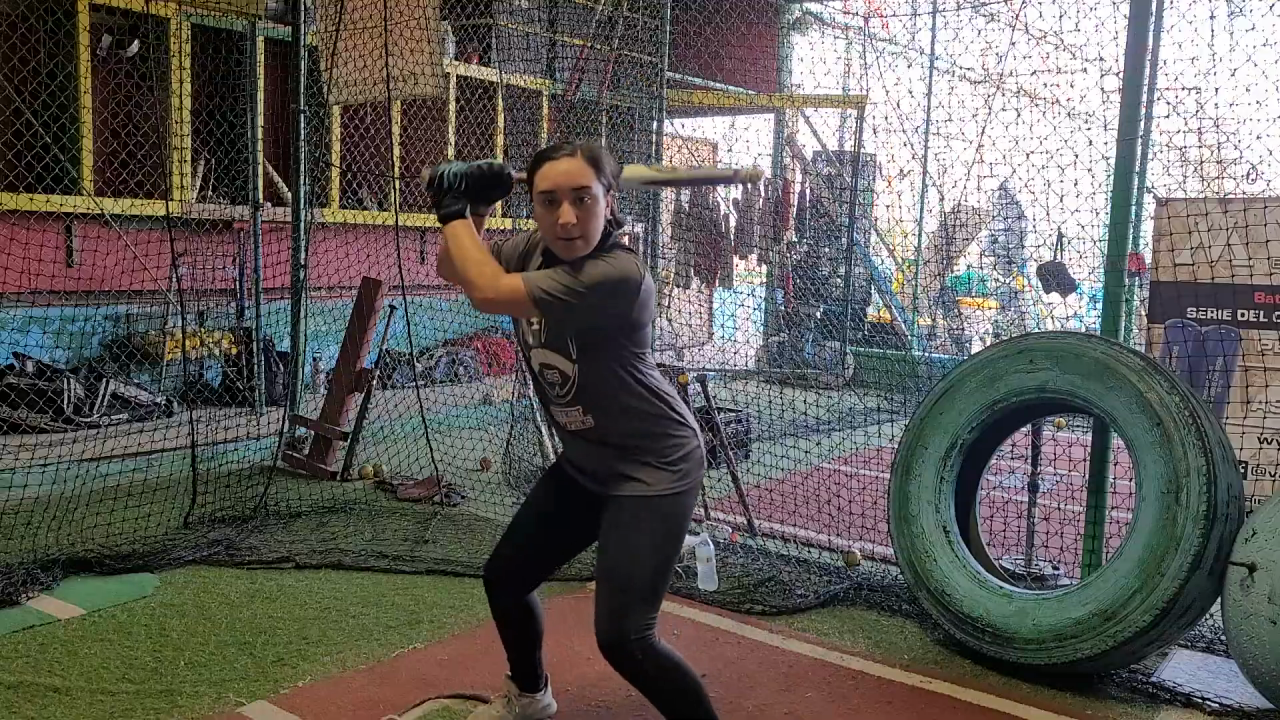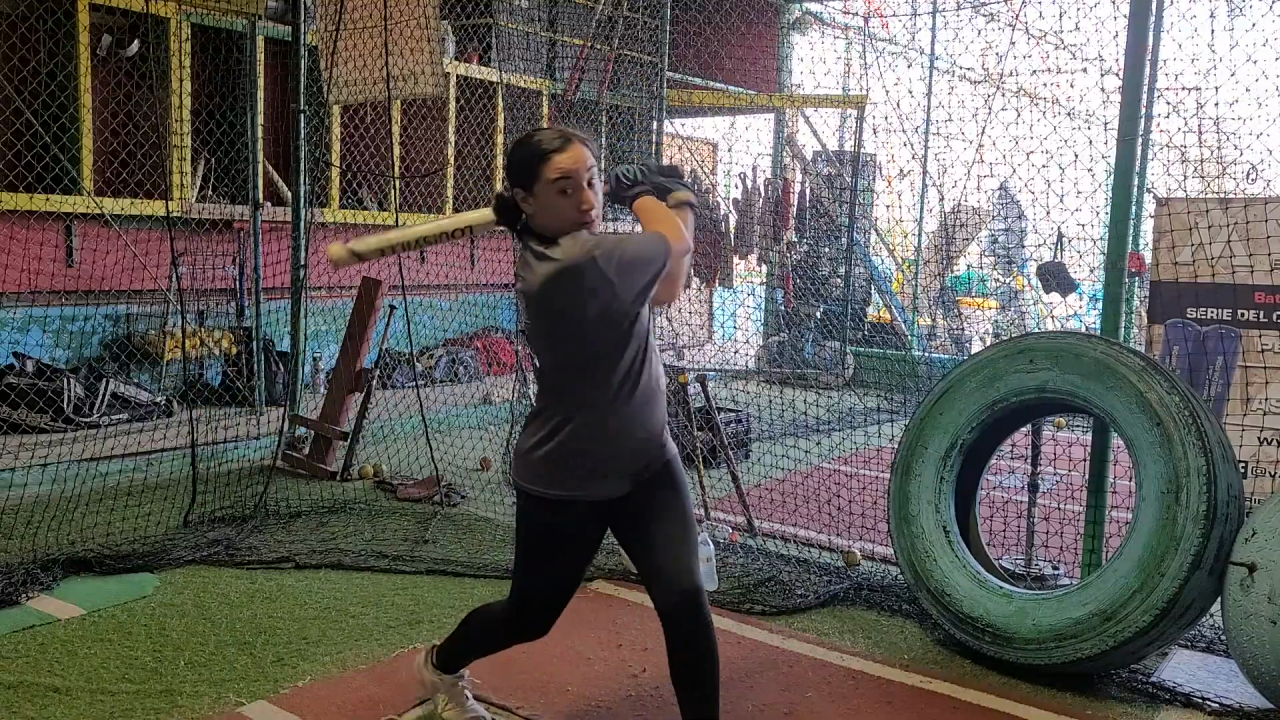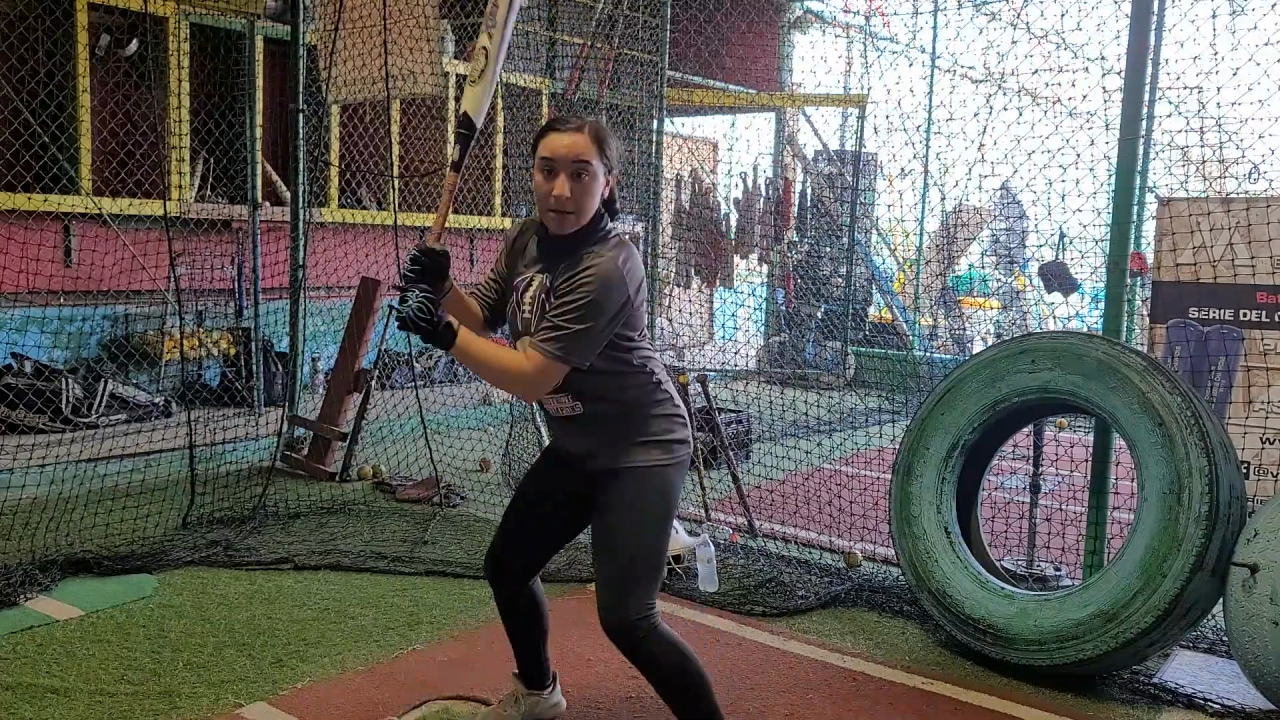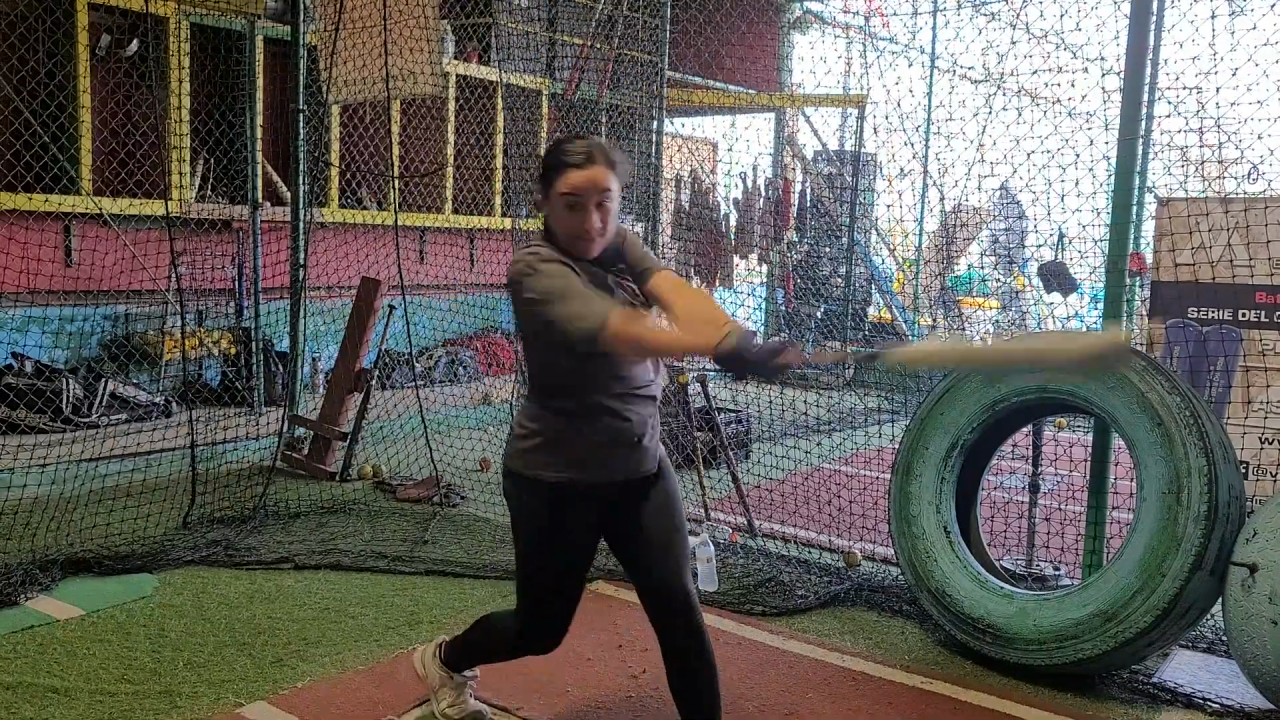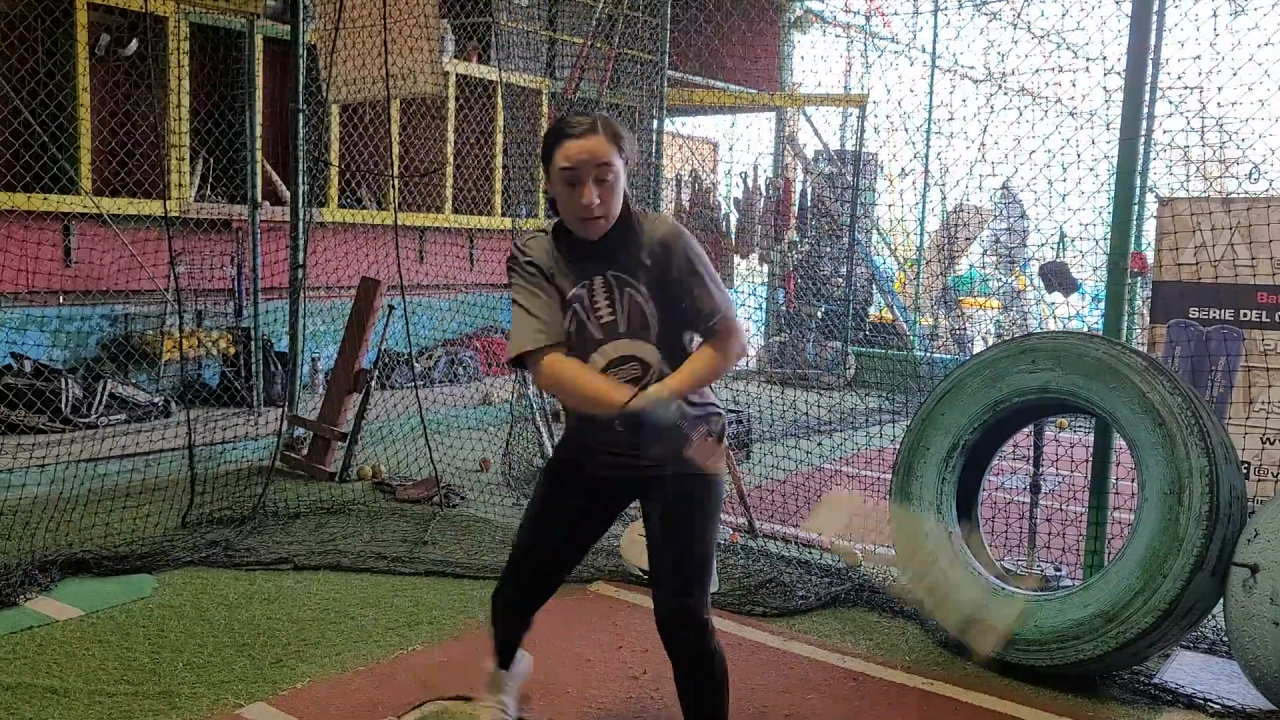
dt=1s
person 1, frame 1
left shoulder: (619, 274)
right shoulder: (537, 249)
left elbow: (488, 293)
right elbow: (452, 271)
left wrist: (450, 209)
right wrist: (472, 205)
left hip: (652, 469)
right hip: (585, 464)
left knee: (623, 638)
right knee: (504, 577)
person 1, frame 2
left shoulder: (568, 249)
right shoulder: (581, 259)
left elbow: (658, 290)
right elbow: (673, 243)
left wrist: (667, 200)
right wrist: (647, 194)
left hip: (643, 453)
right hip: (564, 477)
left knee: (684, 600)
right knee: (530, 615)
right ankle: (440, 667)
person 1, frame 3
left shoulder: (609, 265)
right shoulder: (526, 239)
left elbow: (531, 378)
right elbow: (480, 320)
left wrist: (444, 332)
right wrist: (435, 289)
left hip: (641, 450)
right hip: (575, 447)
left knee: (627, 618)
right knee: (505, 566)
person 1, frame 4
left shoulder: (618, 247)
right shoulder: (535, 268)
left elbow: (675, 294)
right elbow: (621, 331)
left wrist: (729, 334)
right wrist: (720, 345)
left hip: (638, 464)
right hip: (554, 475)
left knee: (676, 608)
right knee: (542, 627)
right ankle: (445, 659)
person 1, frame 5
left shoulder: (663, 239)
right shoulder: (533, 259)
left elbow: (728, 341)
right elbow: (548, 365)
left wrist: (660, 400)
right wrist: (633, 408)
left hip: (683, 451)
right hip: (591, 453)
left knee: (682, 617)
right knee: (522, 584)
right ankle: (506, 666)
